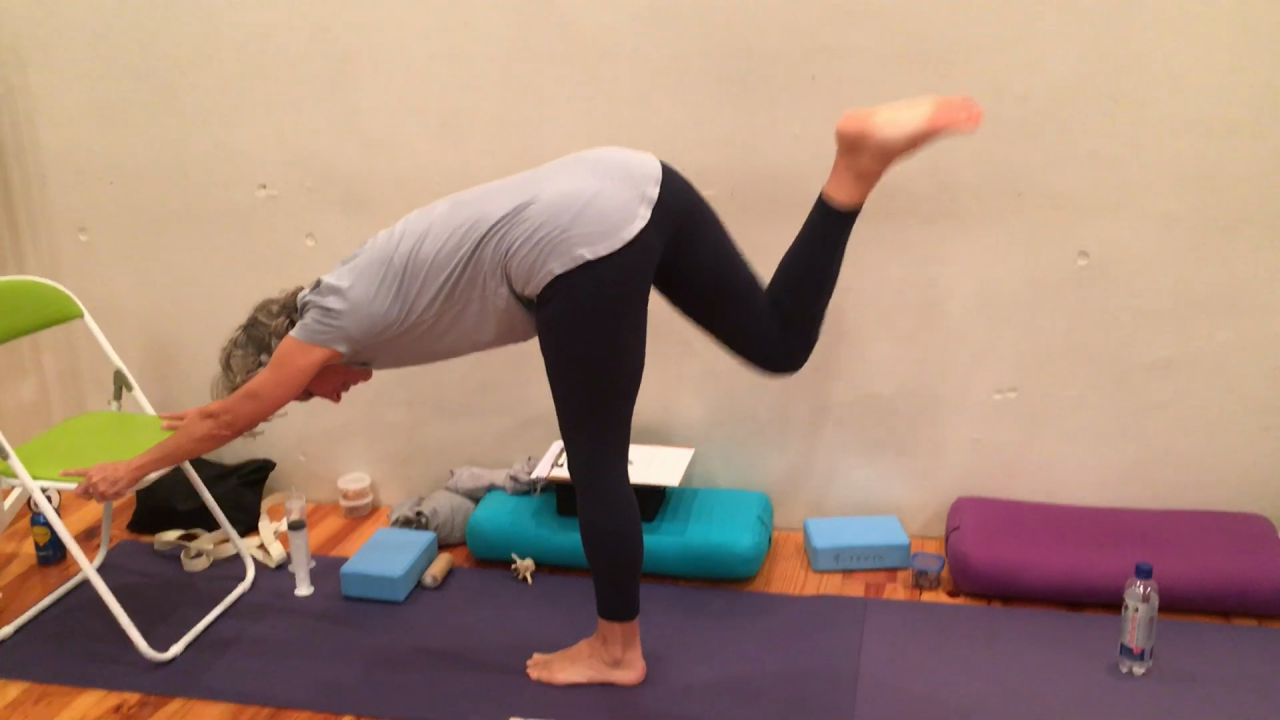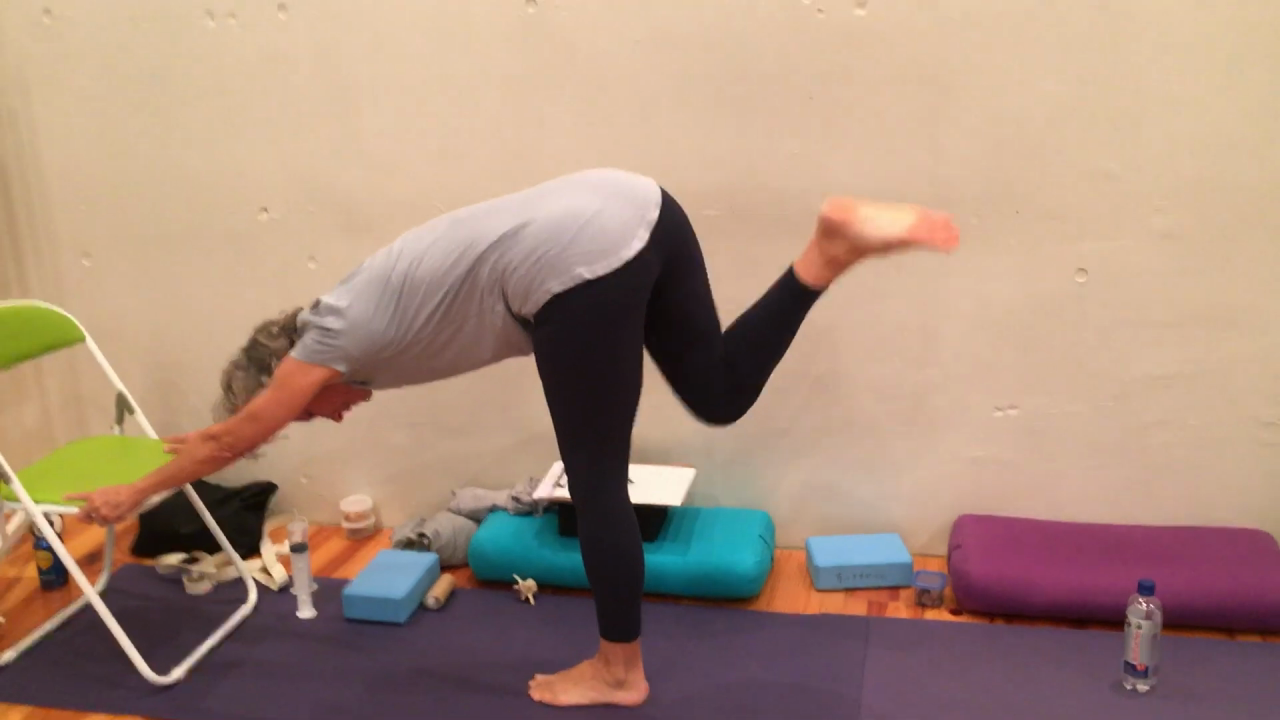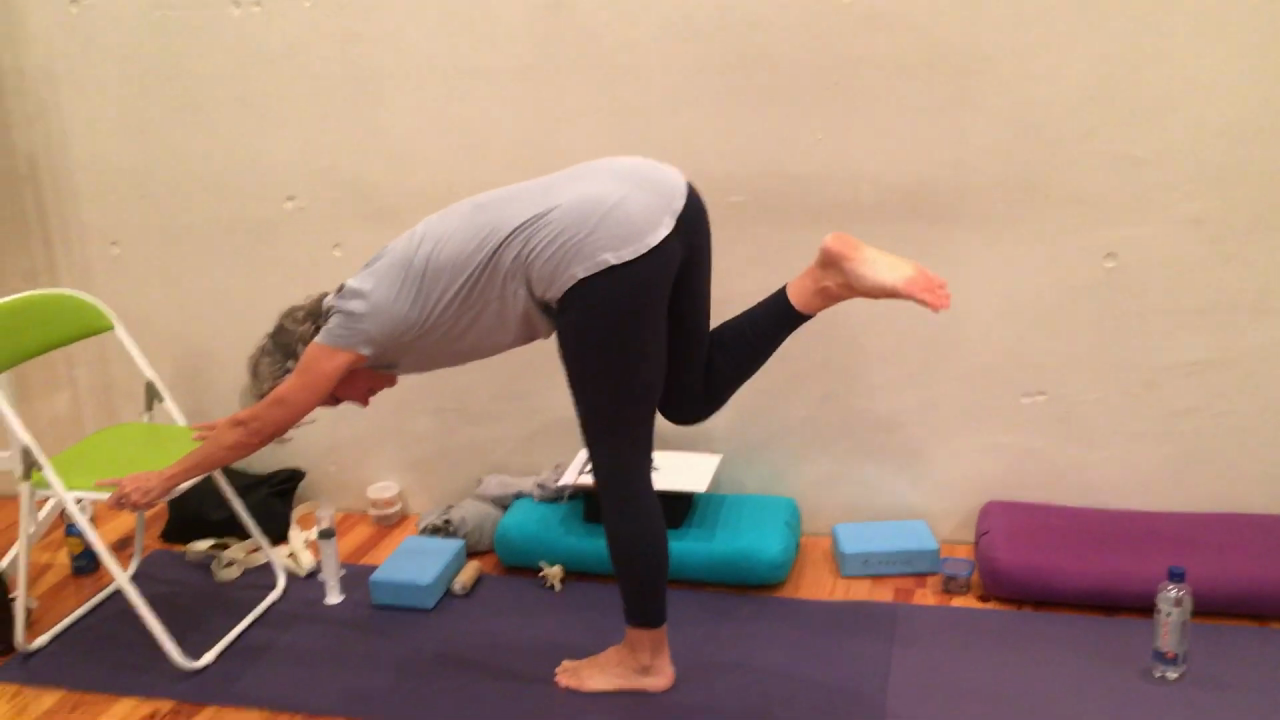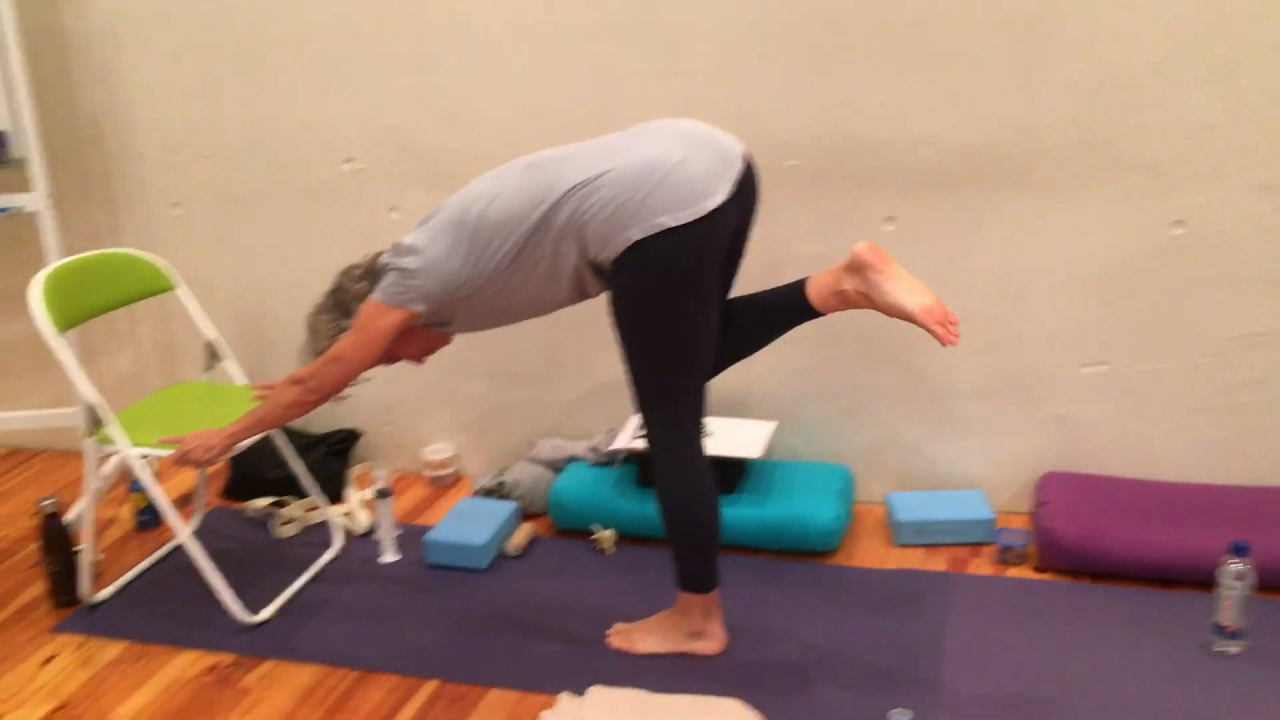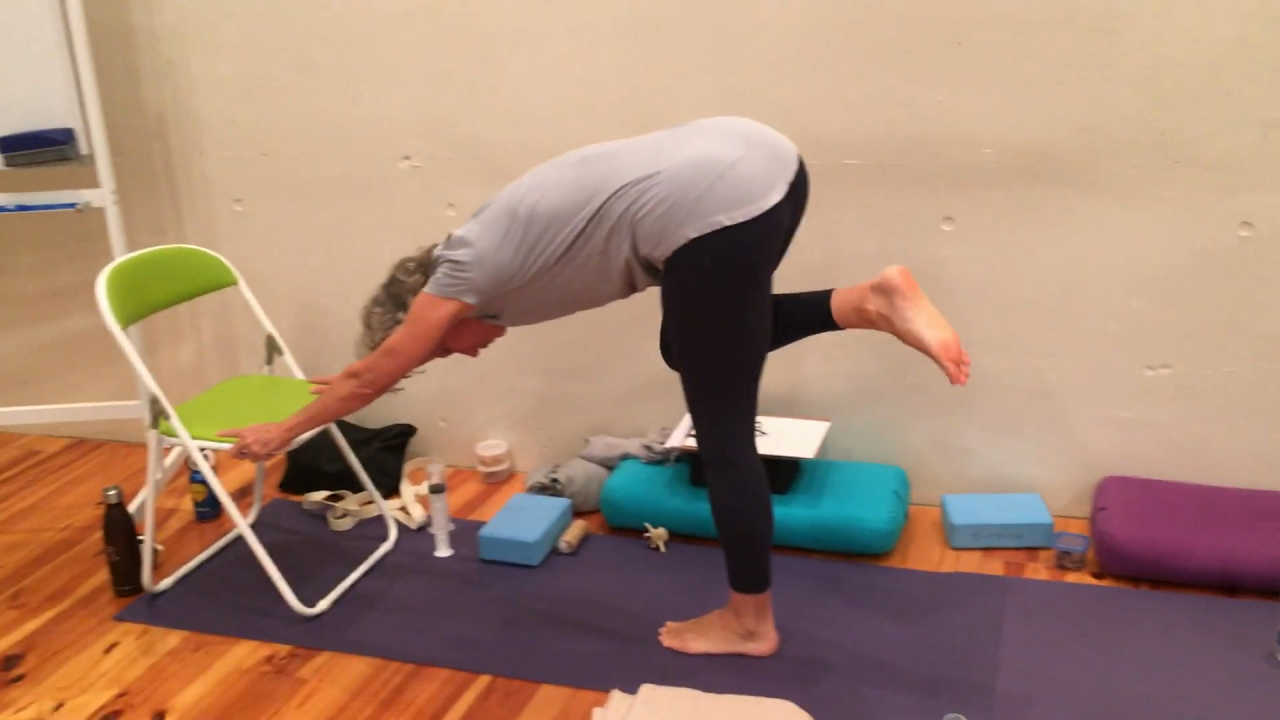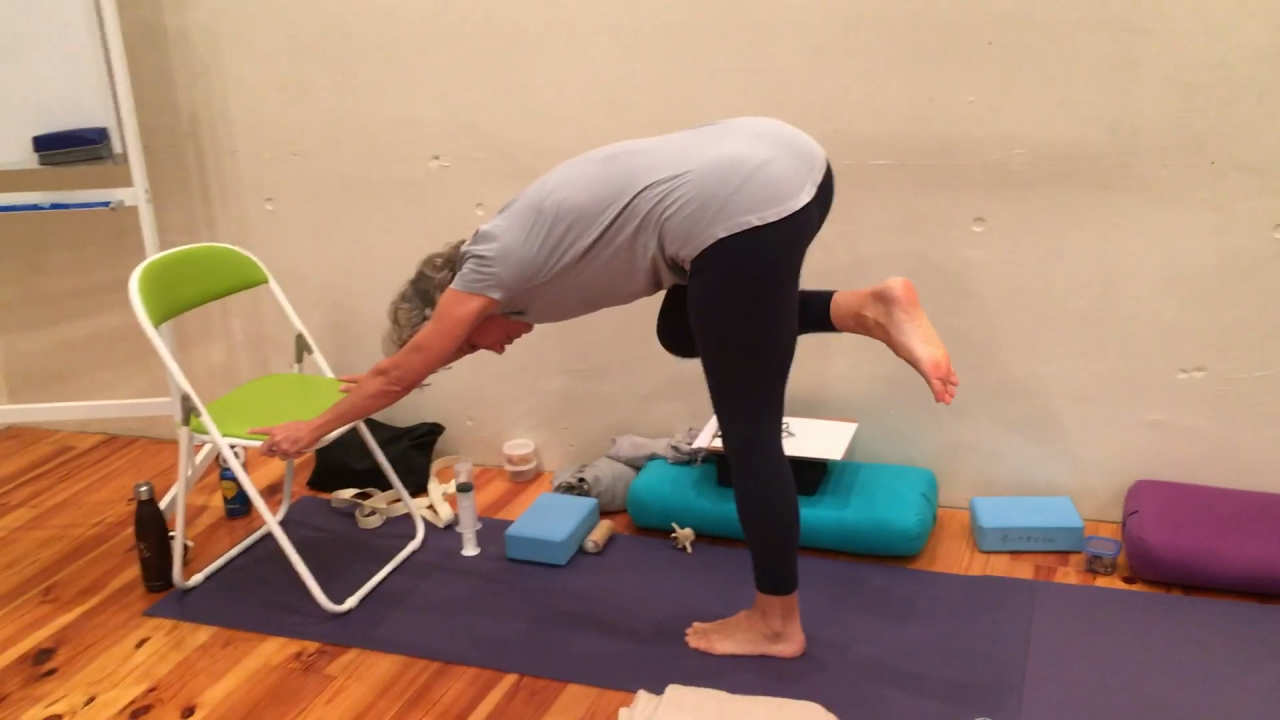
dt=0.2s
person 1, frame 1
left shoulder: (329, 324)
right shoulder: (346, 293)
left elbow: (230, 421)
left wrist: (128, 471)
right wrist: (209, 412)
left hip: (579, 244)
right hip: (626, 183)
left knee: (598, 466)
right knee: (779, 341)
left ankle: (615, 649)
right ankle: (856, 161)
person 1, frame 2
left shoulder: (329, 343)
right shoulder: (349, 313)
left elbow: (230, 442)
left wrist: (131, 496)
right wrist: (210, 436)
left hip: (577, 265)
right hip: (625, 205)
left knee: (597, 484)
right knee: (720, 392)
left ankle: (617, 670)
right ankle: (831, 246)
person 1, frame 3
left shoulder: (354, 327)
right shoulder: (374, 298)
left elbow: (261, 427)
left wrist: (162, 480)
right wrist: (241, 424)
left hip: (601, 249)
right hip: (651, 195)
left knee: (621, 470)
right knee: (689, 395)
left ankle: (644, 657)
right ankle: (824, 280)
person 1, frame 4
left shoulder: (410, 284)
right shoulder: (431, 255)
left elbow: (319, 383)
left wrist: (221, 438)
right wrist: (293, 385)
left hip: (656, 209)
right hip: (706, 159)
left knee: (673, 433)
right knee: (692, 356)
left ankle: (696, 622)
right ankle: (844, 283)
person 1, frame 5
left shoulder: (461, 277)
right shoulder: (483, 249)
left elbow: (370, 377)
left wrist: (281, 433)
right wrist: (350, 382)
left hip: (710, 208)
right hip: (759, 158)
left knee: (722, 434)
right knee: (691, 350)
left ankle: (748, 622)
right ankle: (868, 302)
person 1, frame 6
left shoulder: (487, 272)
right shoulder: (510, 247)
left elbow: (398, 376)
left wrist: (310, 432)
right wrist: (384, 379)
left hip: (741, 207)
right hip: (786, 159)
left knee: (748, 435)
right knee: (684, 333)
left ankle: (775, 624)
right ankle: (867, 309)
